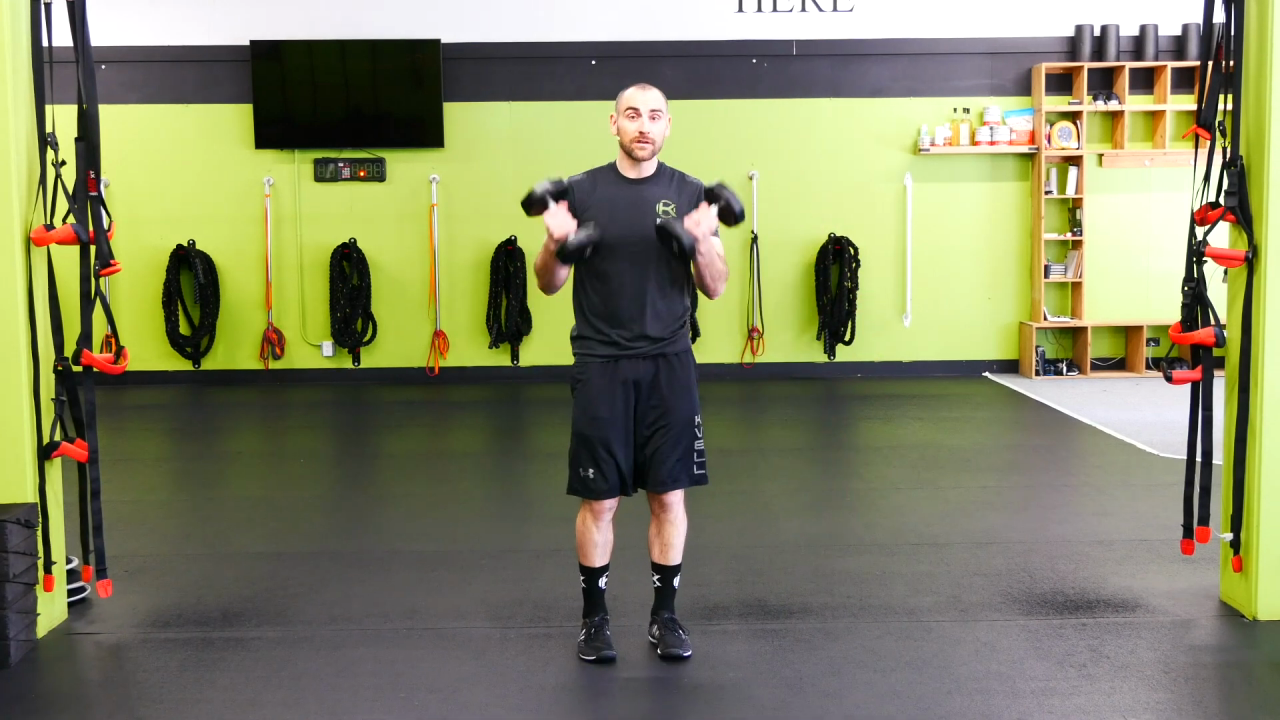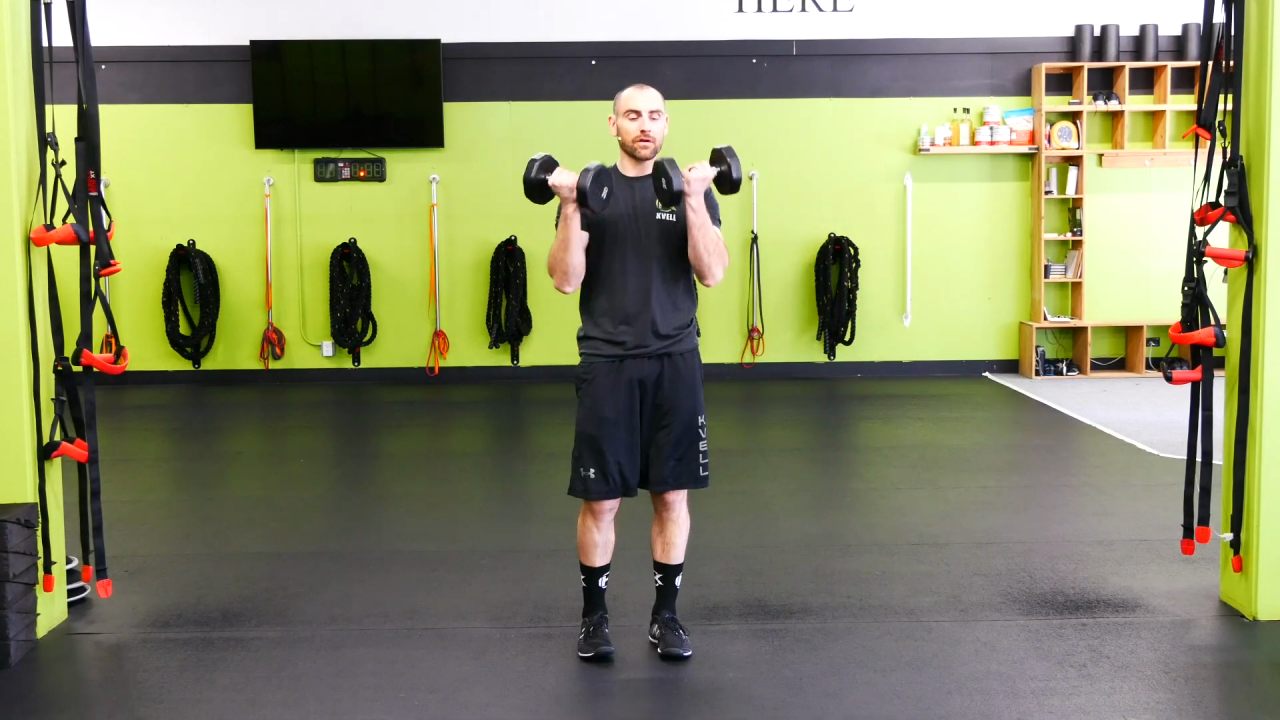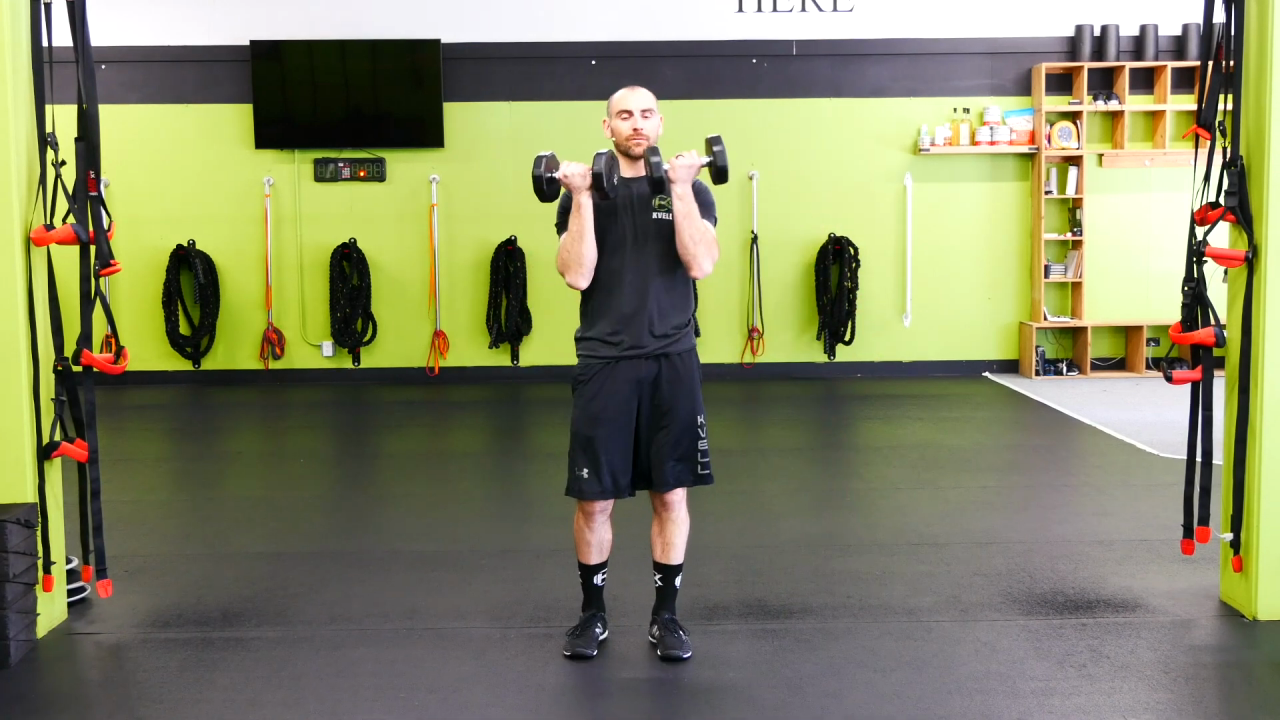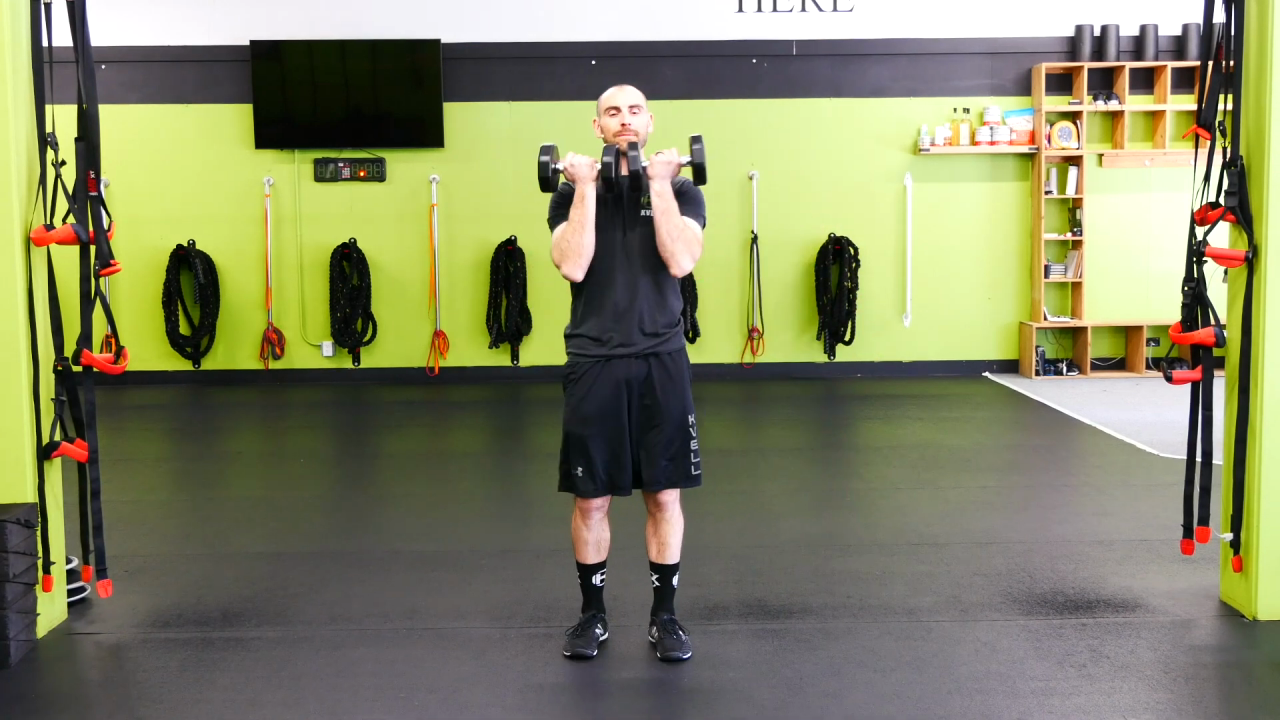
dt=0.2s
person 1, frame 1
left shoulder: (689, 192)
right shoulder: (582, 191)
left elbow: (715, 285)
right elbow: (547, 284)
left wrist: (704, 242)
right wrist: (554, 244)
left hip: (669, 363)
right hip: (601, 364)
left knee: (669, 495)
right knee: (599, 499)
left ankle: (664, 614)
right ankle: (594, 616)
person 1, frame 2
left shoulder: (689, 188)
left elbow: (712, 273)
right elbow: (565, 281)
left wrist: (695, 201)
right wrist: (569, 207)
left hip: (674, 361)
right hip: (606, 363)
left knee: (671, 495)
right knee: (599, 500)
left ankle: (665, 613)
right ankle: (593, 615)
person 1, frame 3
left shoulder: (691, 190)
right shoulder: (583, 194)
left elbow: (701, 265)
right elbow: (576, 276)
left wrist: (680, 188)
right wrist: (581, 198)
left hip: (671, 360)
right hip: (604, 362)
left knee: (671, 494)
right knee: (594, 500)
left ankle: (664, 613)
right ankle: (592, 612)
person 1, frame 4
left shoulder: (679, 189)
right shoulder: (572, 192)
left elbow: (681, 261)
right elbow: (573, 266)
left wrist: (659, 184)
right wrist: (585, 187)
left hip: (661, 359)
right hip: (593, 361)
left knee: (664, 493)
right knee: (590, 497)
left ankle: (664, 614)
right ankle: (592, 612)
